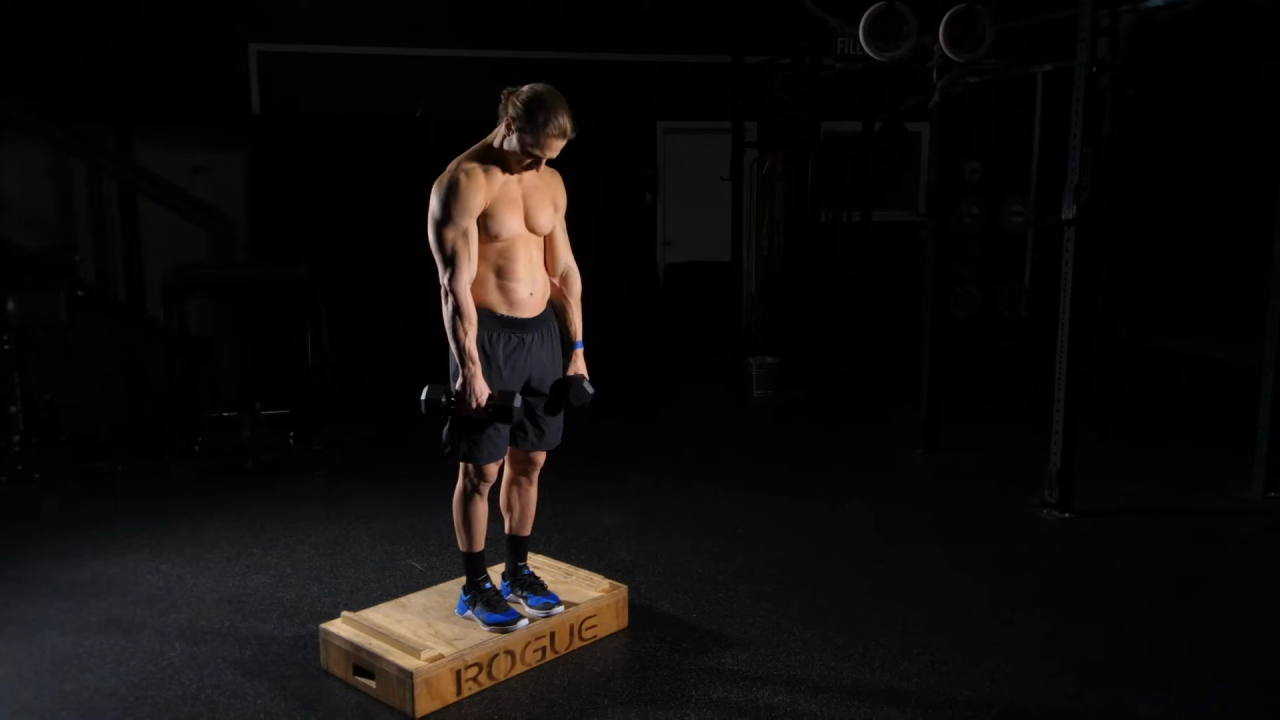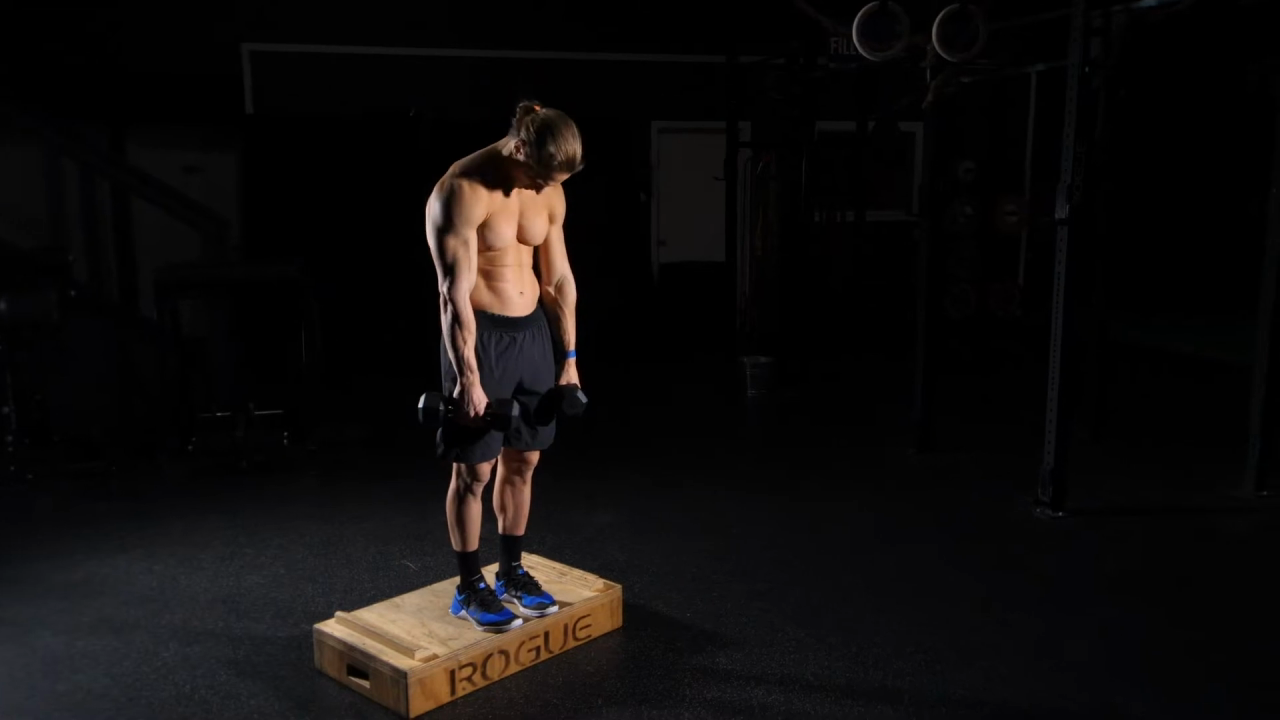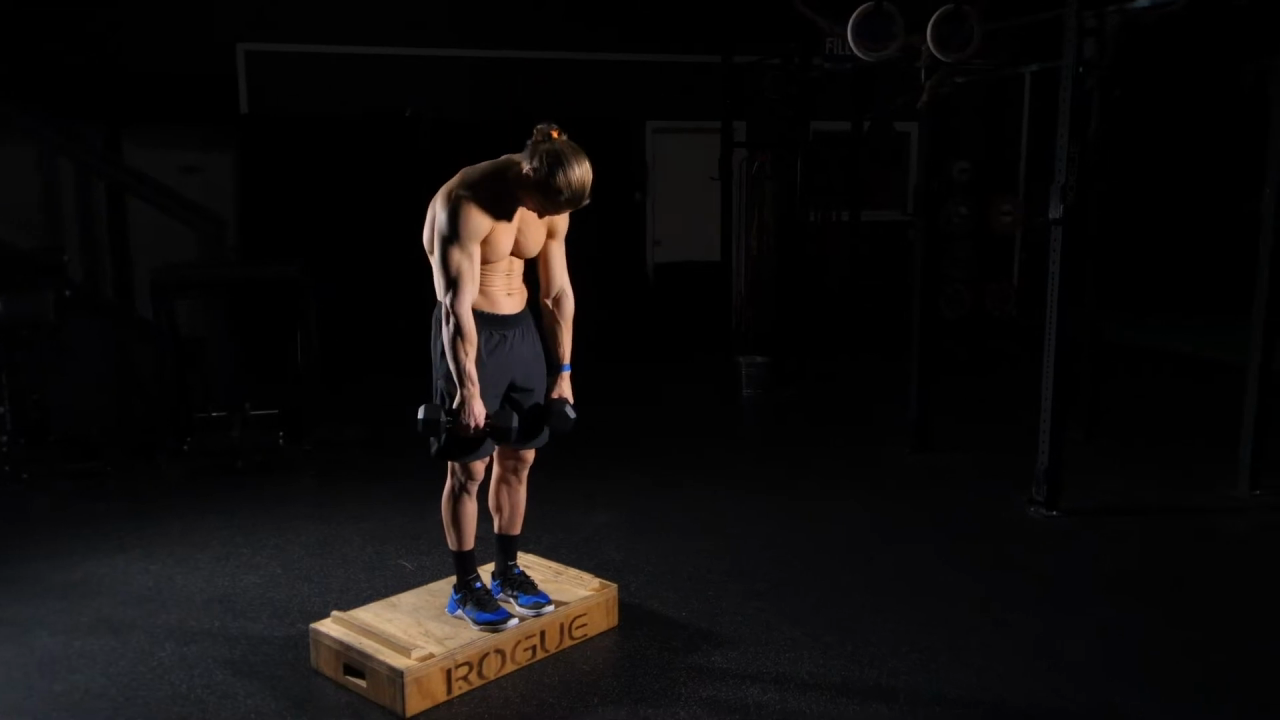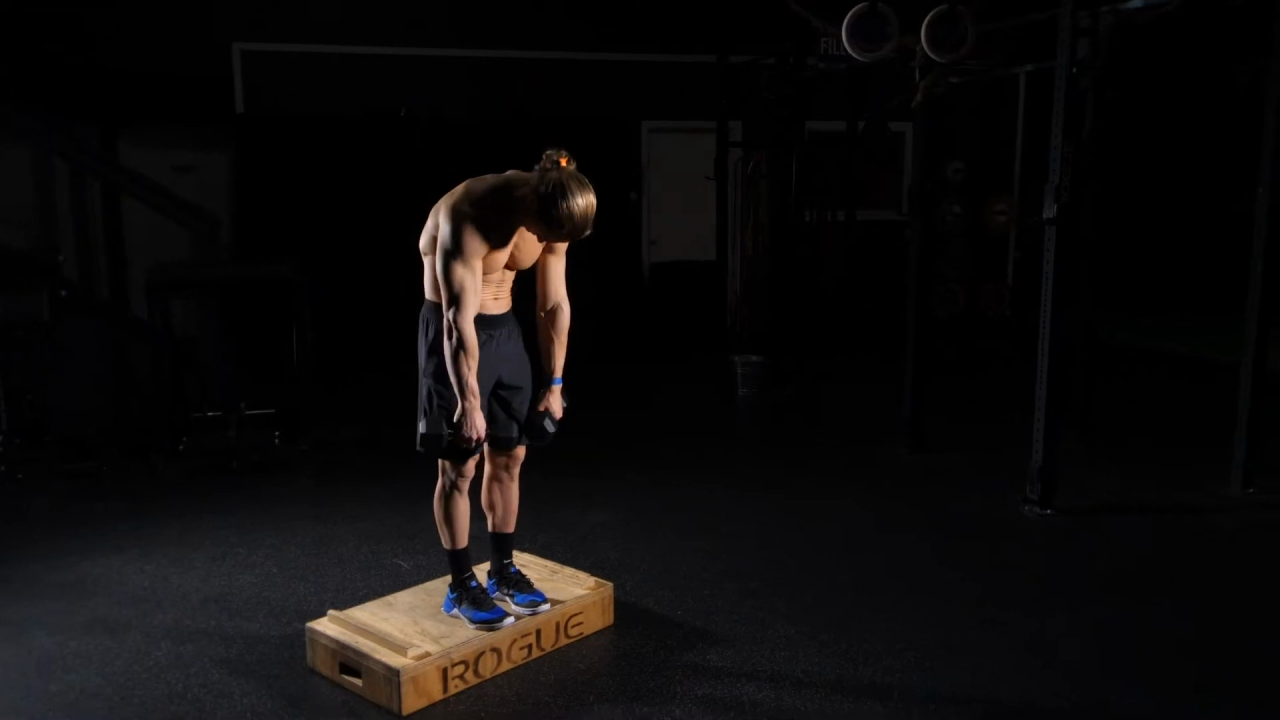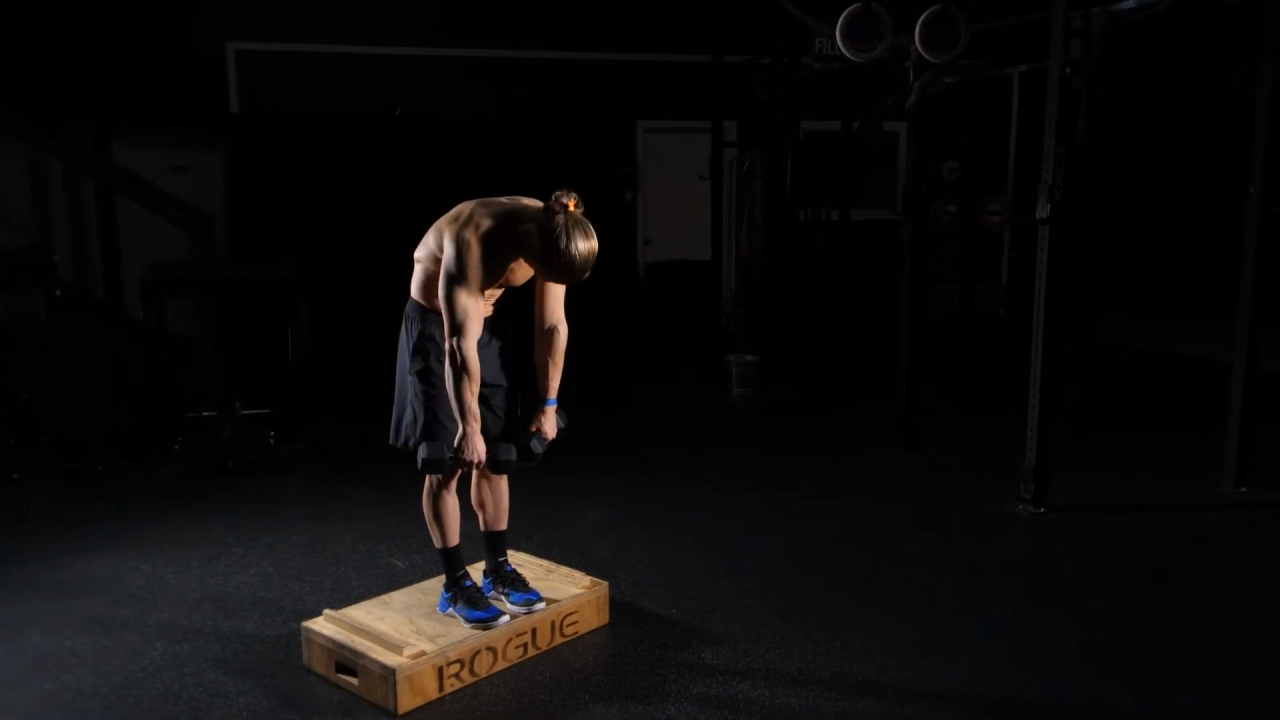
dt=0.4s
person 1, frame 1
left shoulder: (550, 183)
right shoulder: (462, 183)
left elbow: (564, 270)
right elbow: (455, 287)
left wrist: (576, 347)
right wrist: (469, 368)
left hip: (541, 334)
right hip: (489, 336)
left knee: (529, 461)
right knee: (481, 470)
left ankle: (517, 572)
right ankle: (475, 588)
person 1, frame 2
left shoulder: (549, 194)
right shoulder: (462, 191)
left elbow: (559, 279)
right elbow: (455, 295)
left wrist: (569, 357)
right wrist: (468, 377)
left hip: (532, 333)
right hip: (480, 335)
left knee: (522, 461)
right knee: (474, 469)
left ankle: (511, 572)
right ankle: (469, 588)
person 1, frame 3
left shoulder: (551, 208)
right shoulder: (465, 203)
left elbow: (558, 292)
right elbow: (457, 306)
left wrist: (563, 371)
right wrist: (468, 388)
left hip: (521, 330)
right hip: (471, 334)
left knee: (518, 459)
right knee: (469, 467)
left ankle: (507, 571)
right ankle: (466, 587)
person 1, frame 4
left shoulder: (550, 218)
right shoulder: (468, 216)
left elbow: (555, 306)
right elbow: (458, 320)
left wrist: (554, 384)
right wrist: (469, 402)
left hip: (504, 329)
right hip: (454, 333)
left knee: (510, 456)
right knee: (459, 465)
left ankle: (503, 571)
right ankle: (461, 586)
person 1, frame 5
left shoulder: (551, 238)
right shoulder: (473, 240)
left elbow: (553, 327)
right elbow: (460, 345)
left wrist: (548, 405)
right wrist: (469, 428)
left hip: (489, 330)
right hip: (435, 330)
right knee: (448, 463)
left ankle: (497, 570)
right ankle: (456, 586)
